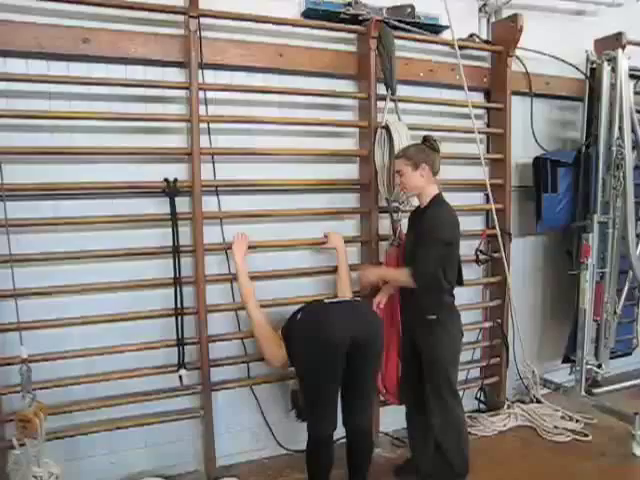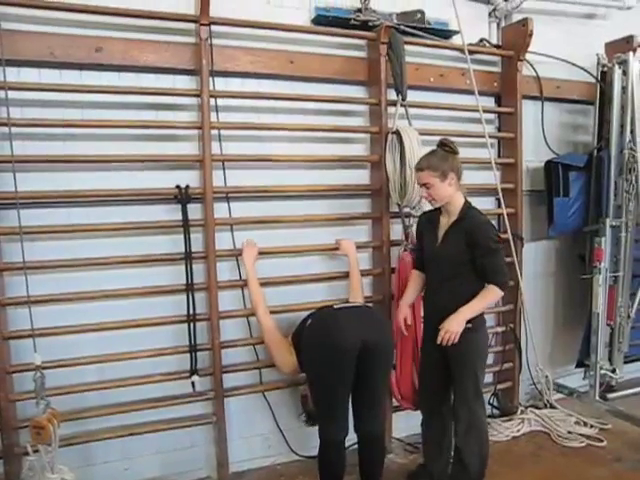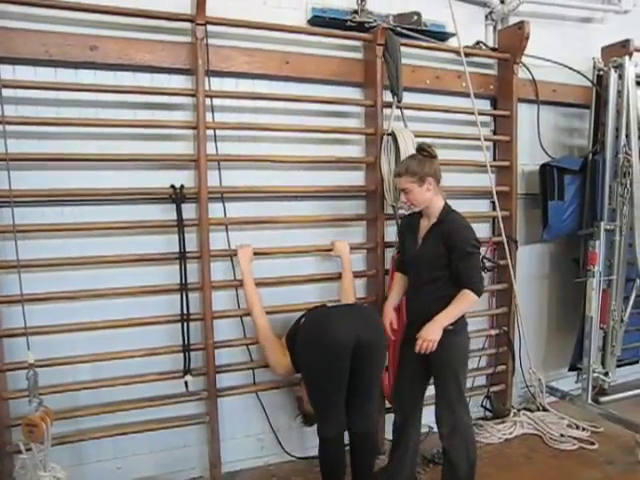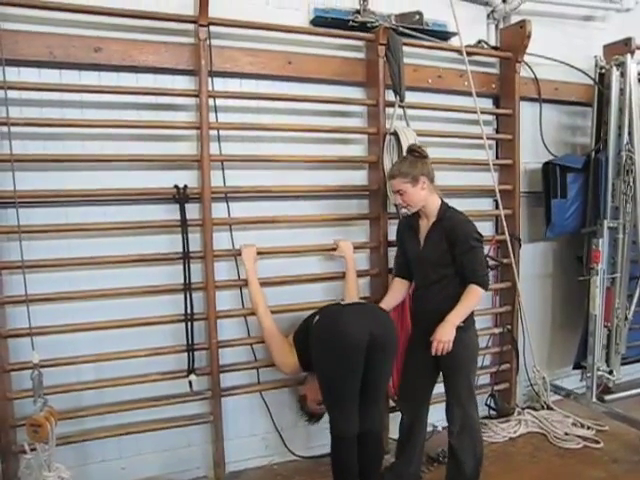
dt=0.7s
person 1, frame 1
left shoulder: (439, 217)
right shoulder: (421, 214)
left elbow: (420, 275)
left wrist: (379, 274)
right wrist: (389, 288)
left hip: (438, 322)
right hip: (416, 320)
left knee: (441, 398)
right knee: (413, 394)
person 1, frame 2
left shoulder: (478, 226)
right shoulder: (426, 222)
left elbow: (497, 284)
left wrist: (461, 316)
right wrist: (406, 301)
left hip: (467, 331)
right hip: (434, 326)
left knee: (467, 406)
right knee: (431, 401)
person 1, frame 3
left shoulder: (457, 229)
right shoulder: (408, 225)
left elbow: (473, 289)
left wrist: (438, 324)
right wrist: (390, 305)
left hip: (448, 333)
right hip: (414, 329)
left knee: (451, 411)
right knee: (404, 402)
person 1, frame 4
left shoulder: (458, 225)
right shoulder: (406, 227)
left elbow: (478, 282)
left wrist: (450, 324)
right wrist: (381, 309)
left hip: (456, 332)
right hip: (421, 329)
left knee: (460, 408)
right knee: (410, 401)
person 2, frame 1
left shoulder: (280, 353)
left elbow: (251, 304)
right elbow: (345, 294)
left wrist: (239, 259)
right wrist: (340, 249)
left hip: (319, 330)
right hip: (366, 318)
left knee: (321, 428)
right knee: (360, 422)
person 2, frame 2
left shoulder: (290, 359)
left elbow: (261, 311)
right elbow: (357, 299)
left wrist: (249, 265)
right wrist: (352, 255)
left hip: (329, 335)
right hip: (375, 323)
left knee: (333, 434)
right knee: (372, 428)
person 2, frame 3
left shoulder: (284, 361)
left elbow: (257, 312)
right elbow: (349, 301)
left wrist: (245, 266)
right wrist: (345, 257)
left hip: (323, 333)
right hip: (369, 321)
left knee: (330, 430)
right knee: (363, 426)
person 2, frame 4
left shoulder: (291, 361)
left elbow: (262, 310)
right elbow: (352, 303)
left wrist: (250, 265)
left hip: (337, 331)
right hip: (380, 320)
left knee: (344, 429)
right knee: (372, 425)
